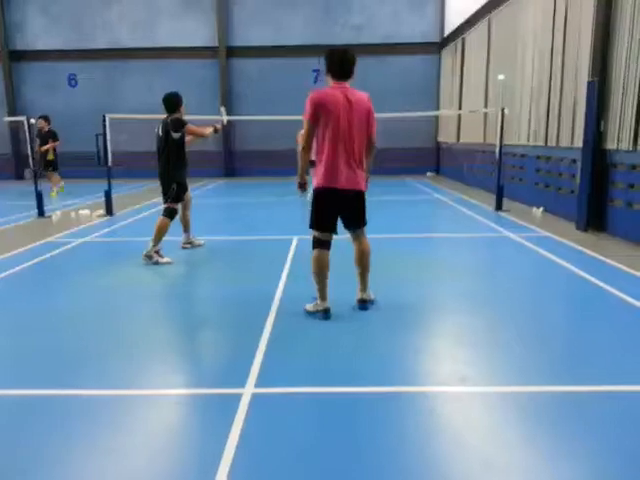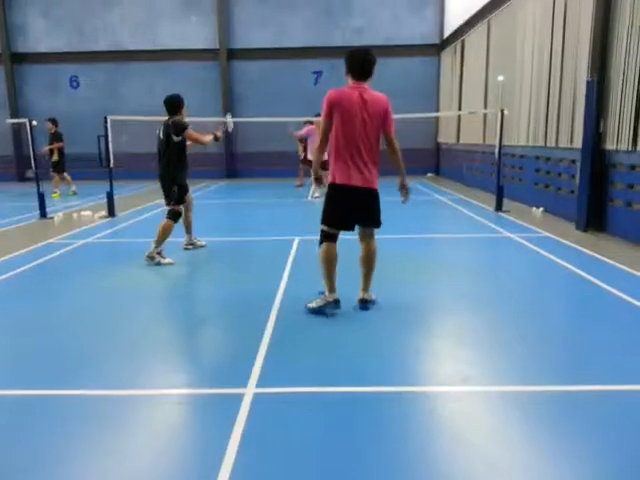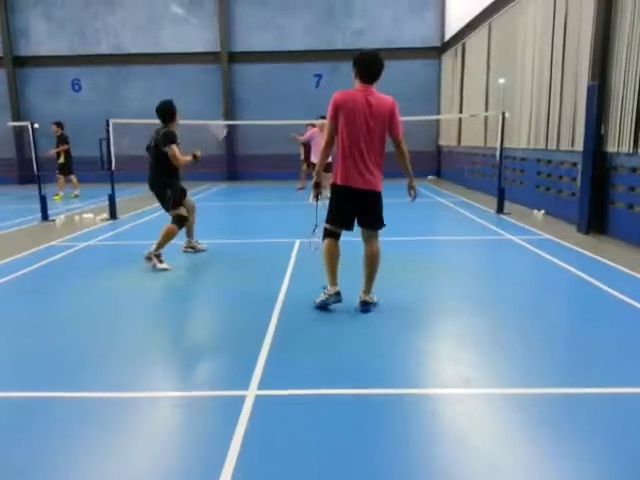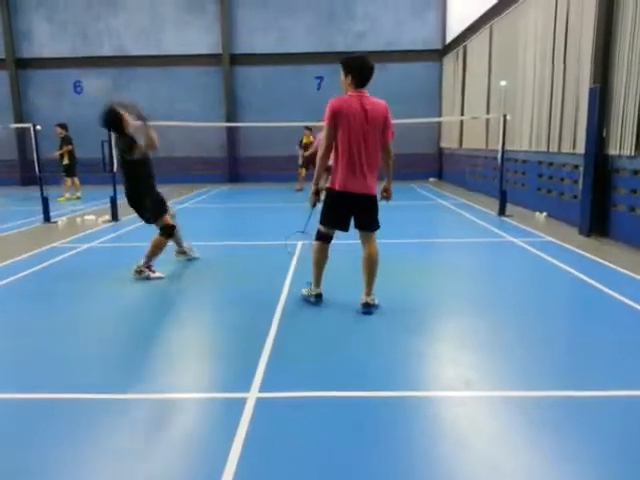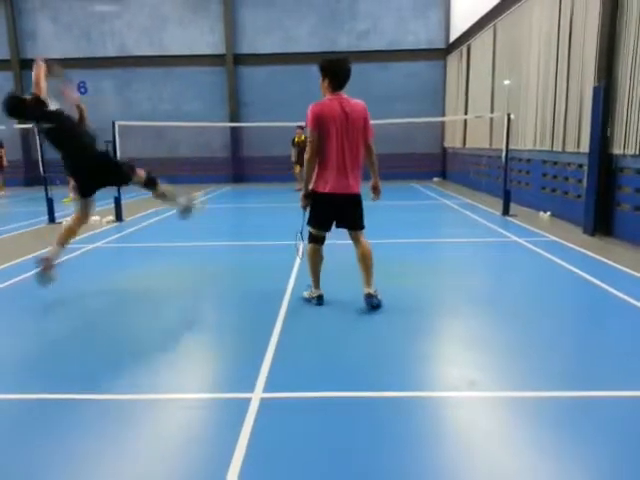
dt=0.3s
person 1, frame 1
left shoulder: (317, 98)
right shoulder: (365, 100)
left elbow: (306, 145)
right elbow: (371, 145)
left wrist: (301, 176)
left hip: (326, 184)
right hip: (355, 184)
left knee: (321, 242)
right knee: (359, 237)
left ankle: (322, 302)
right ankle: (364, 293)
person 1, frame 2
left shoulder: (334, 97)
right shoulder: (382, 101)
left elbow: (322, 141)
right elbow: (392, 145)
left wrist: (316, 168)
right wrist: (403, 178)
left hip: (340, 181)
right hip: (369, 183)
left knee: (328, 237)
right knee: (368, 237)
left ankle: (330, 295)
right ankle: (365, 294)
person 1, frame 3
left shoulder: (340, 99)
right shoulder: (389, 104)
left elbow: (328, 142)
right elbow: (399, 146)
left wrist: (317, 176)
right wrist: (410, 179)
left hip: (343, 182)
right hip: (372, 185)
left knee: (331, 234)
right knee: (371, 239)
left ankle: (332, 288)
right ankle: (367, 296)
person 1, frame 4
left shoulder: (336, 106)
right shoulder: (382, 108)
left elbow: (326, 150)
right elbow: (387, 151)
left wrist: (315, 185)
right wrist: (388, 182)
left hip: (340, 187)
right hip: (367, 188)
left knee: (323, 237)
right knee: (369, 241)
left ankle: (315, 290)
right ankle: (368, 297)
person 1, frame 5
left shoulder: (317, 110)
right shoulder: (361, 108)
left elbow: (312, 154)
right elbow: (369, 149)
left wrist: (305, 189)
right wrist: (375, 179)
left hip: (324, 188)
right hip: (352, 188)
left knee: (316, 239)
right knee: (359, 237)
left ankle: (316, 291)
right ankle: (370, 289)
person 2, frame 1
left shoulder: (166, 123)
right shoulder: (176, 121)
right elbow: (203, 133)
left wrist: (191, 136)
right wrist: (214, 128)
left hip: (175, 173)
right hip: (172, 174)
left knee: (186, 201)
right knee: (170, 210)
left ankle: (188, 239)
right ankle: (152, 251)
person 2, frame 2
left shoulder: (167, 125)
right shoulder: (176, 124)
right elbow: (202, 140)
left wrist: (189, 142)
right wrist: (215, 136)
left hip: (175, 175)
right hip: (172, 176)
left knee: (188, 203)
right knee: (174, 212)
left ankle: (189, 240)
right ankle: (154, 252)
person 2, frame 3
left shoulder: (160, 133)
right shoulder: (168, 135)
left elbow: (150, 149)
right elbow: (178, 161)
right wrist: (193, 156)
left hip: (169, 182)
right hip: (163, 184)
left knee: (191, 208)
right knee: (180, 218)
left ankle: (191, 242)
right ankle: (154, 254)
person 2, frame 4
left shoulder: (123, 138)
right shoulder: (128, 142)
right elbow: (152, 145)
right wrist: (144, 124)
left hip: (145, 191)
right hip: (141, 194)
left knee: (169, 219)
right knee: (168, 228)
left ankle: (182, 248)
right ankle: (144, 267)
person 2, frame 5
left shoulder: (38, 120)
right shoulder: (38, 105)
right elbow: (40, 71)
right wrist: (39, 64)
left hip: (78, 169)
right hip: (95, 161)
left knee: (82, 216)
right knee: (144, 178)
left ankle: (50, 257)
right ankle: (180, 202)
